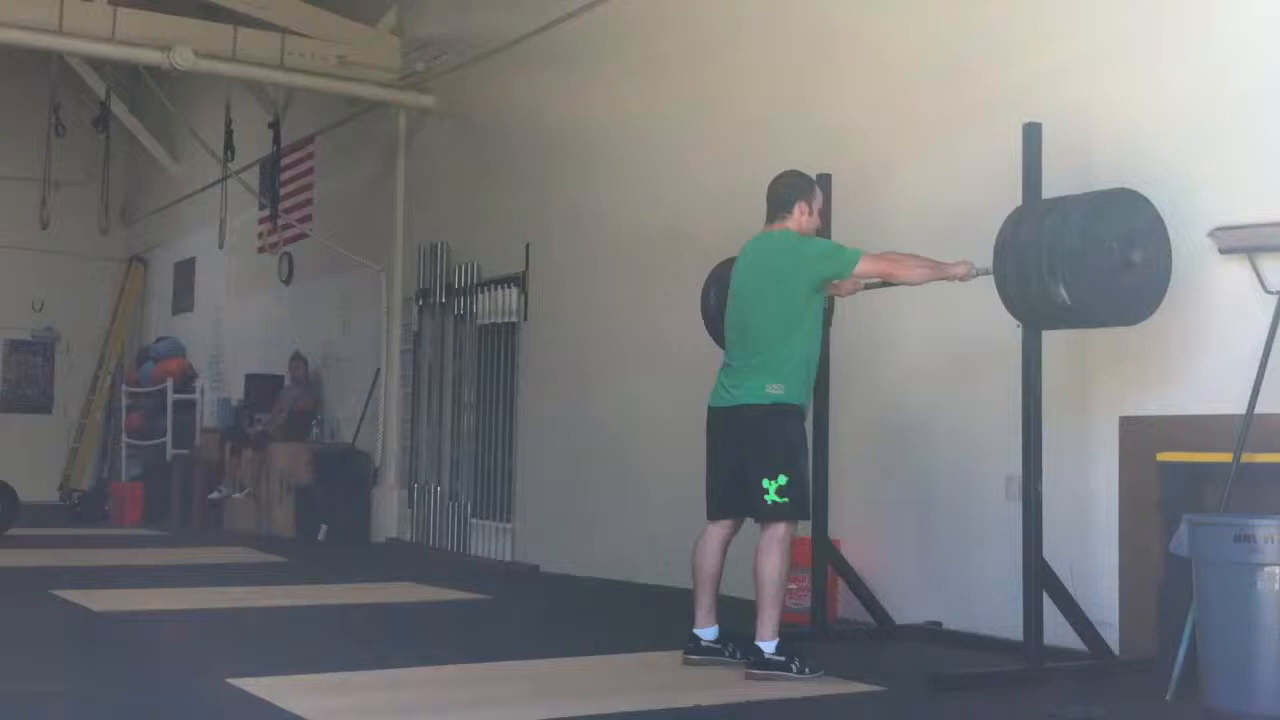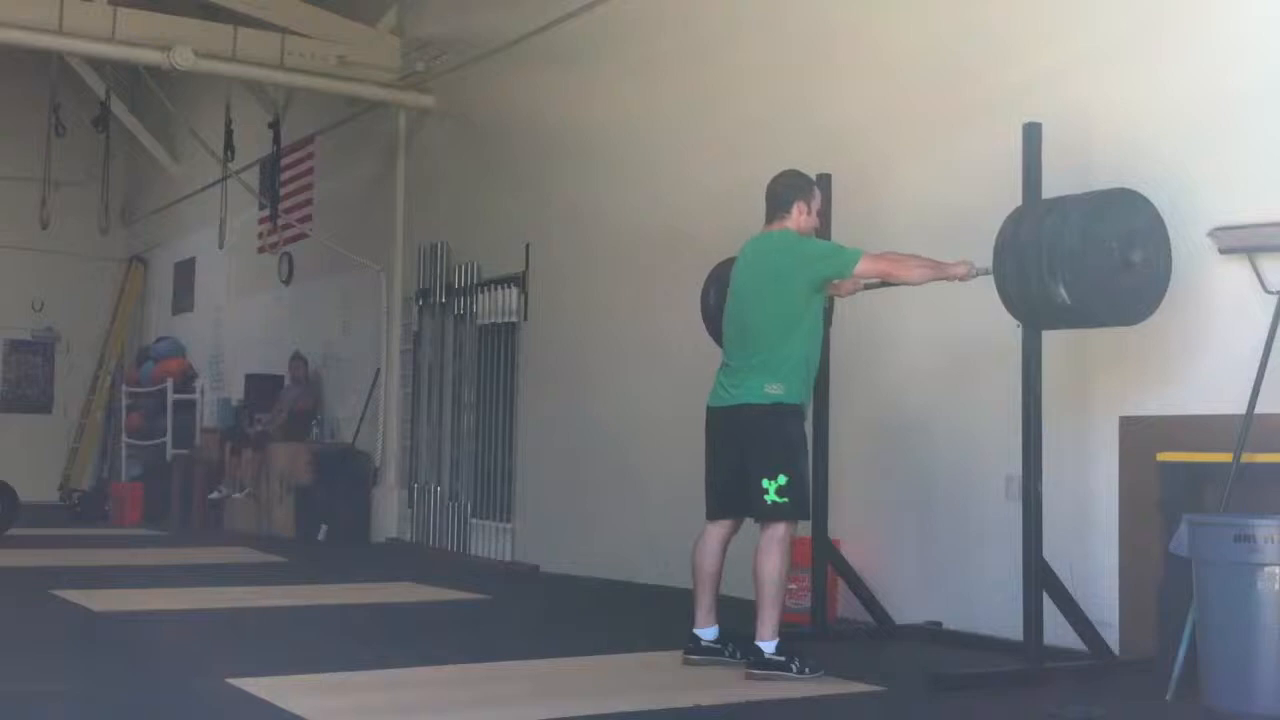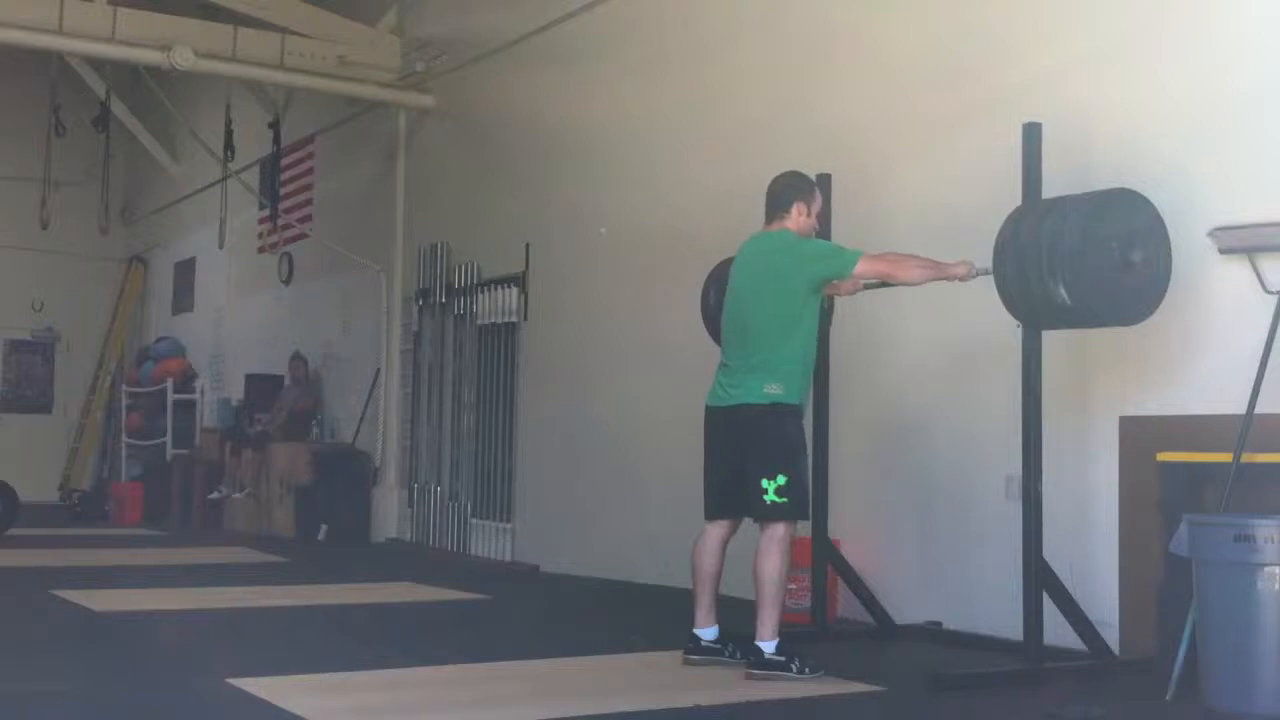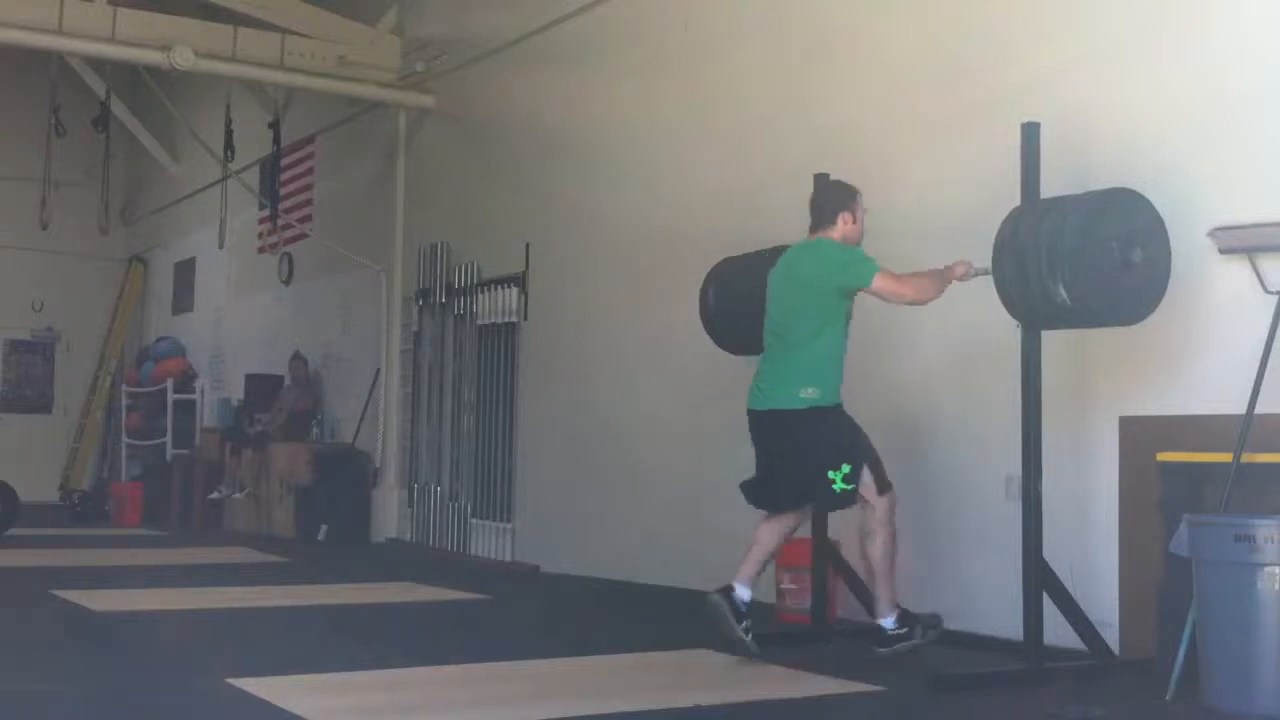
dt=0.4s
person 1, frame 1
left shoulder: (753, 252)
right shoulder: (803, 251)
right elbow: (889, 266)
left wrist: (832, 289)
right wrist: (950, 269)
left hip: (729, 407)
right hip: (769, 408)
left knee: (722, 520)
right knee: (777, 524)
left ankle: (704, 636)
right ankle: (767, 649)
person 1, frame 2
left shoulder: (753, 252)
right shoulder: (802, 252)
right elbow: (888, 267)
left wrist: (830, 291)
right wrist: (949, 270)
left hip: (727, 407)
right hip: (768, 409)
left knee: (721, 522)
right knee: (777, 525)
left ankle: (704, 636)
right ankle: (767, 650)
person 1, frame 3
left shoulder: (751, 251)
right shoulder: (801, 252)
right elbow: (889, 267)
left wrist: (831, 288)
right wrist: (949, 270)
left hip: (725, 407)
right hip: (767, 408)
left knee: (721, 521)
right knee: (777, 525)
left ankle: (703, 636)
right ankle: (767, 651)
person 1, frame 4
left shoulder: (788, 263)
right shoulder: (842, 258)
right elbow: (906, 292)
right wrist: (951, 273)
left hip: (766, 407)
right hip: (808, 406)
left knee: (790, 509)
right knee: (878, 504)
left ankle: (738, 593)
right ankle: (892, 622)
